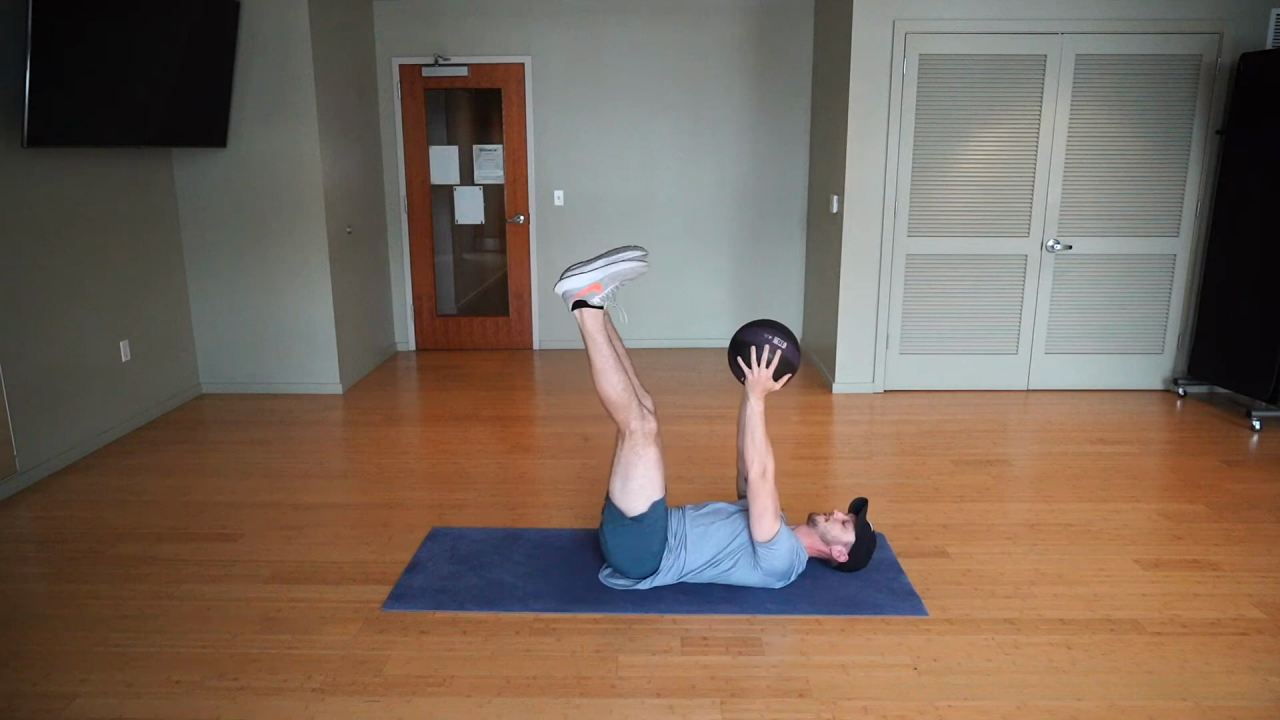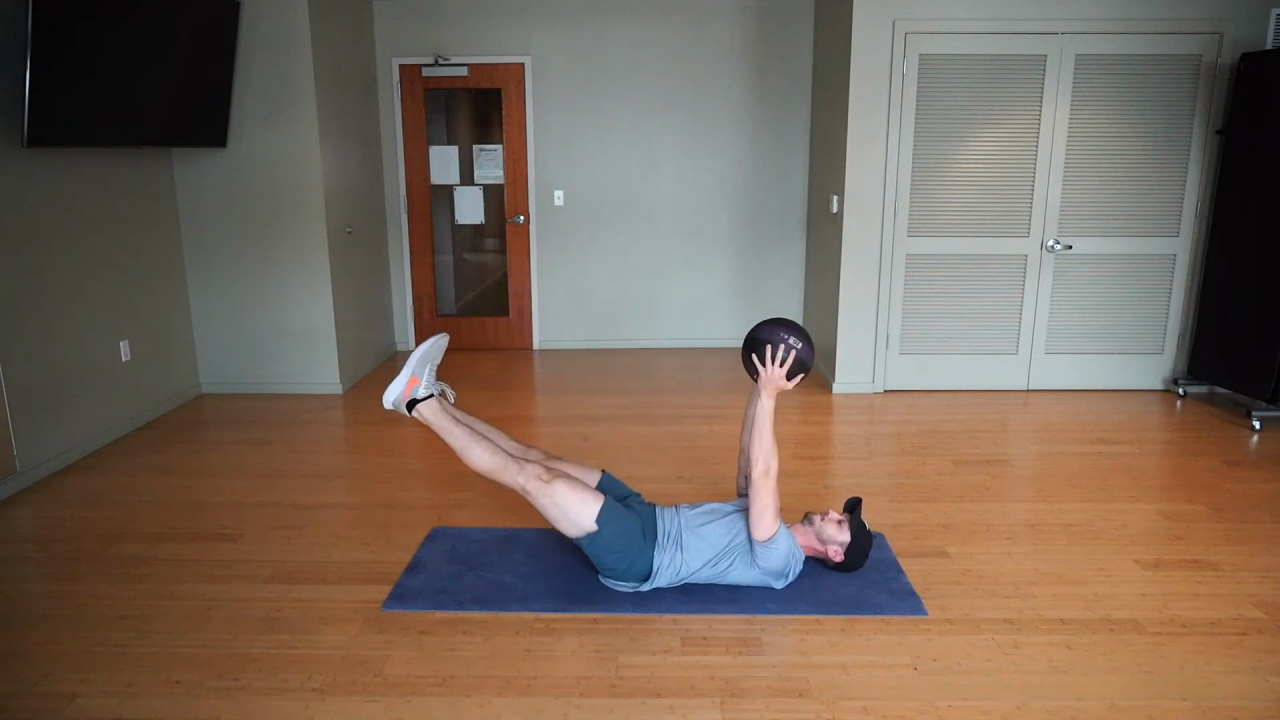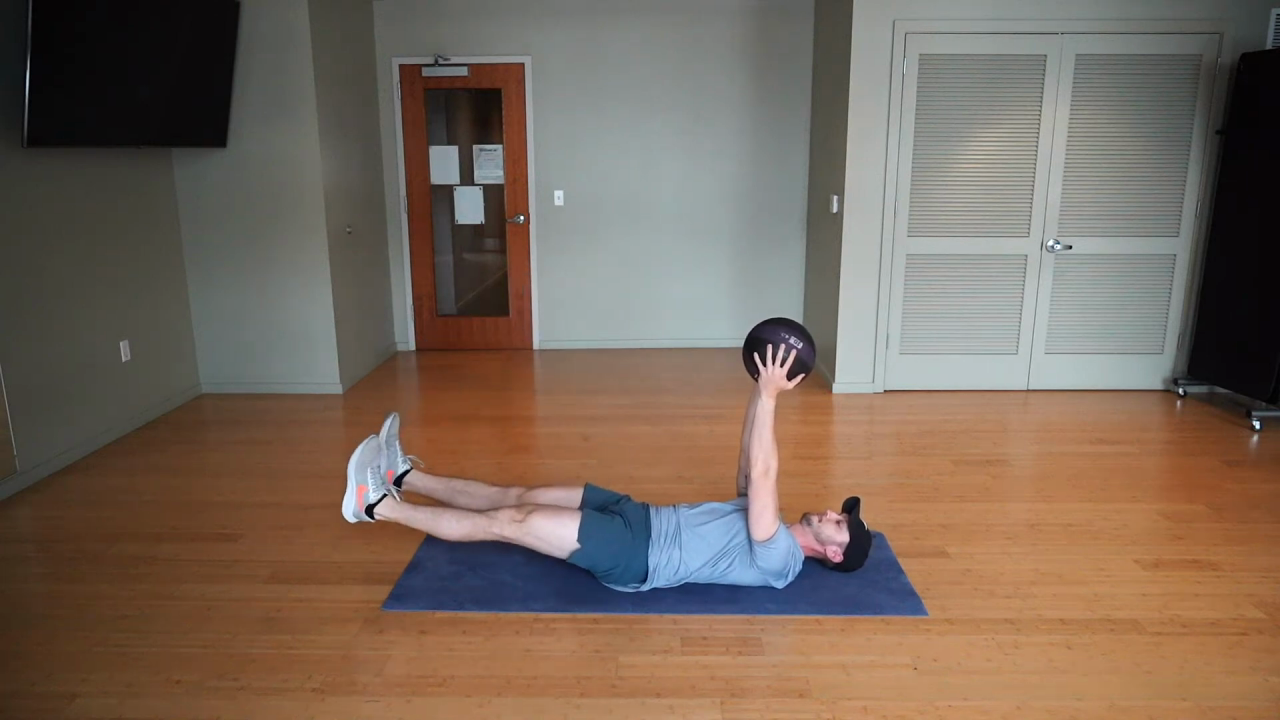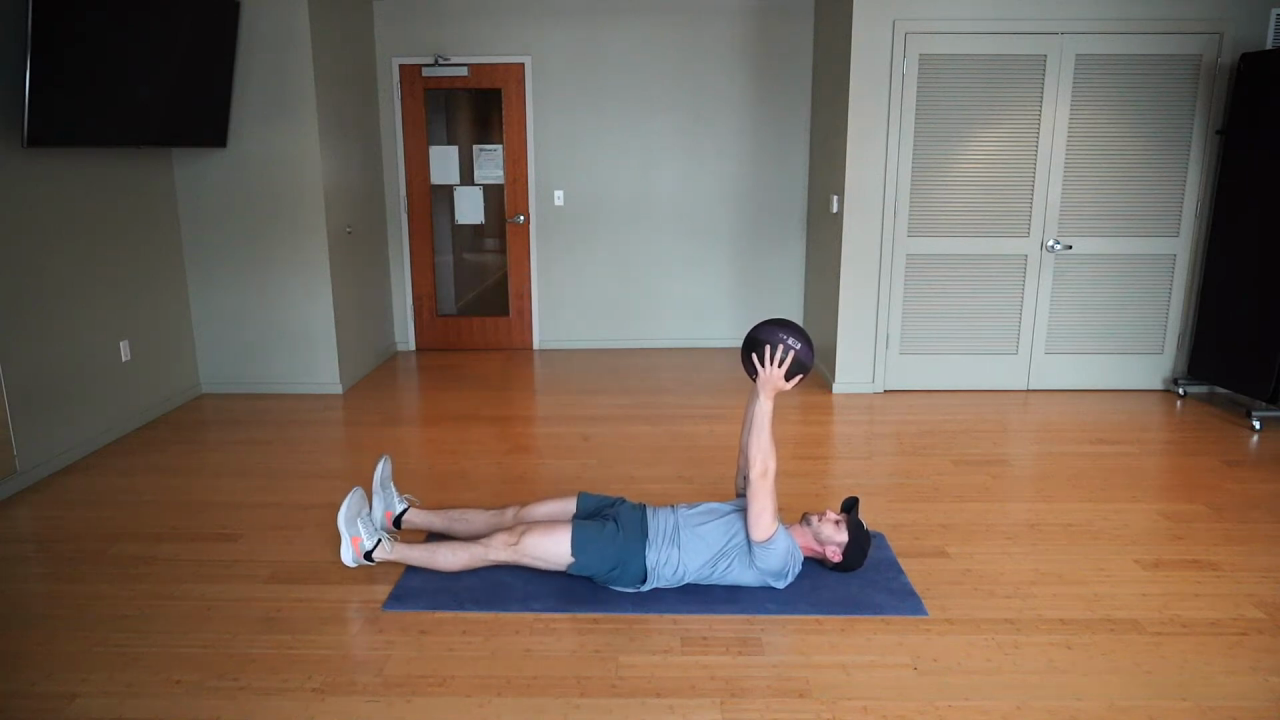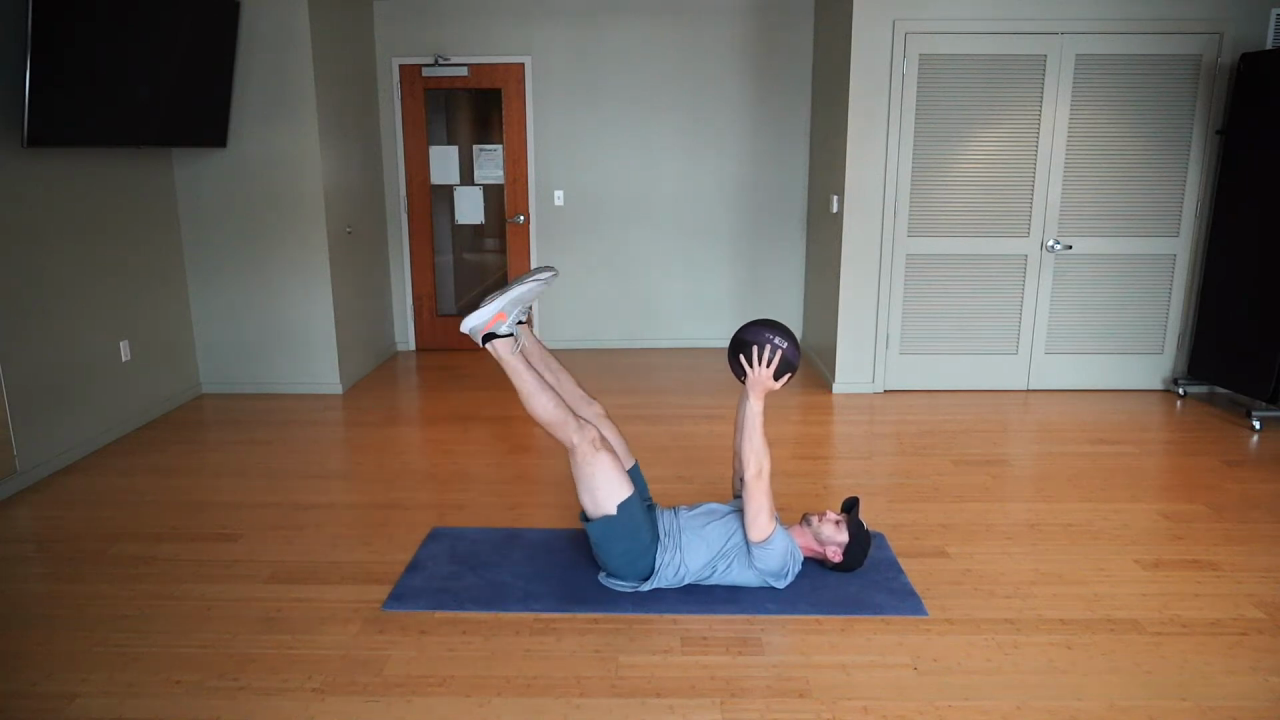
dt=1s
person 1, frame 1
left shoulder: (782, 558)
right shoulder: (775, 527)
left elbow: (760, 475)
right elbow: (747, 467)
left wrist: (756, 397)
right wrist: (752, 392)
left hip: (637, 552)
right hip: (646, 534)
left knee: (640, 425)
right knee: (641, 412)
left ankle: (588, 304)
right ankle: (593, 305)
person 1, frame 2
left shoulder: (780, 559)
right shoulder: (771, 529)
left elbow: (764, 475)
right elbow: (749, 468)
left wrist: (769, 397)
right wrist: (760, 391)
left hip: (637, 554)
right hip: (646, 521)
left knee: (530, 475)
right knee: (538, 459)
left ankle: (422, 404)
right ankle: (435, 404)
person 1, frame 3
left shoulder: (777, 560)
right shoulder: (768, 527)
left elbow: (763, 475)
right elbow: (748, 465)
left wrist: (769, 397)
right wrist: (760, 392)
left hip: (634, 555)
right hip: (639, 519)
left knee: (508, 522)
right knee: (519, 496)
left ankle: (380, 506)
right ankle: (405, 476)
person 1, frame 4
left shoulder: (777, 560)
right shoulder: (765, 527)
left elbow: (761, 476)
right elbow: (747, 470)
left wrist: (767, 398)
right wrist: (759, 395)
left hip: (633, 556)
right hip: (636, 521)
left knee: (503, 546)
right knee: (514, 516)
left ankle: (378, 549)
right ankle: (403, 514)
person 1, frame 5
left shoulder: (777, 560)
right shoulder: (769, 531)
left elbow: (755, 478)
right elbow: (745, 478)
left wrist: (756, 398)
right wrist: (751, 391)
left hip: (635, 560)
right hip: (648, 527)
left knee: (582, 435)
right knee: (591, 419)
left ankle: (498, 337)
right ankle: (514, 333)
